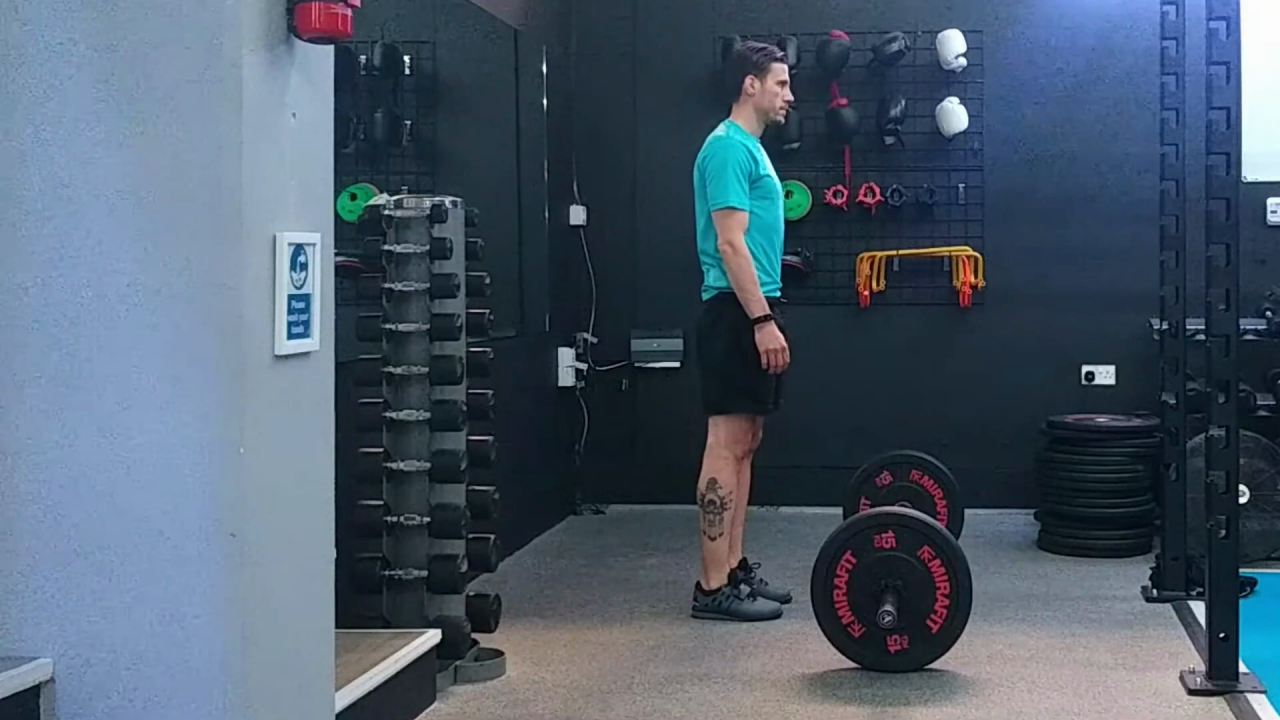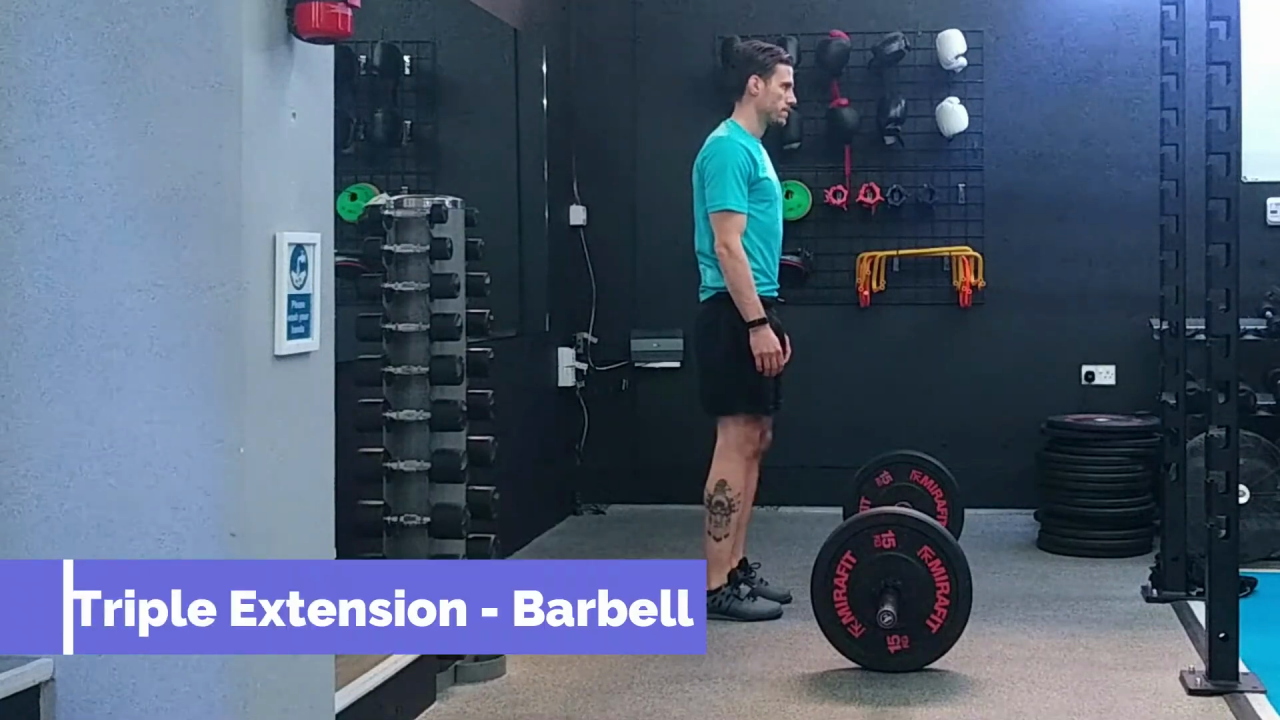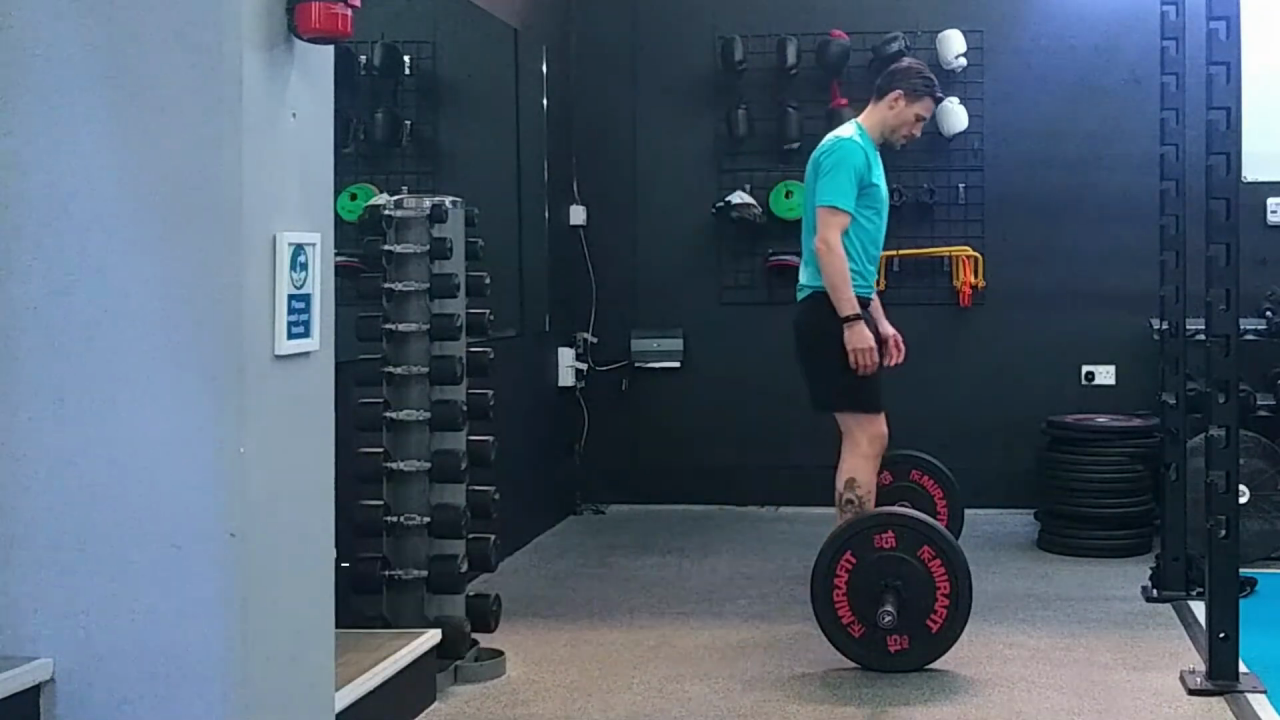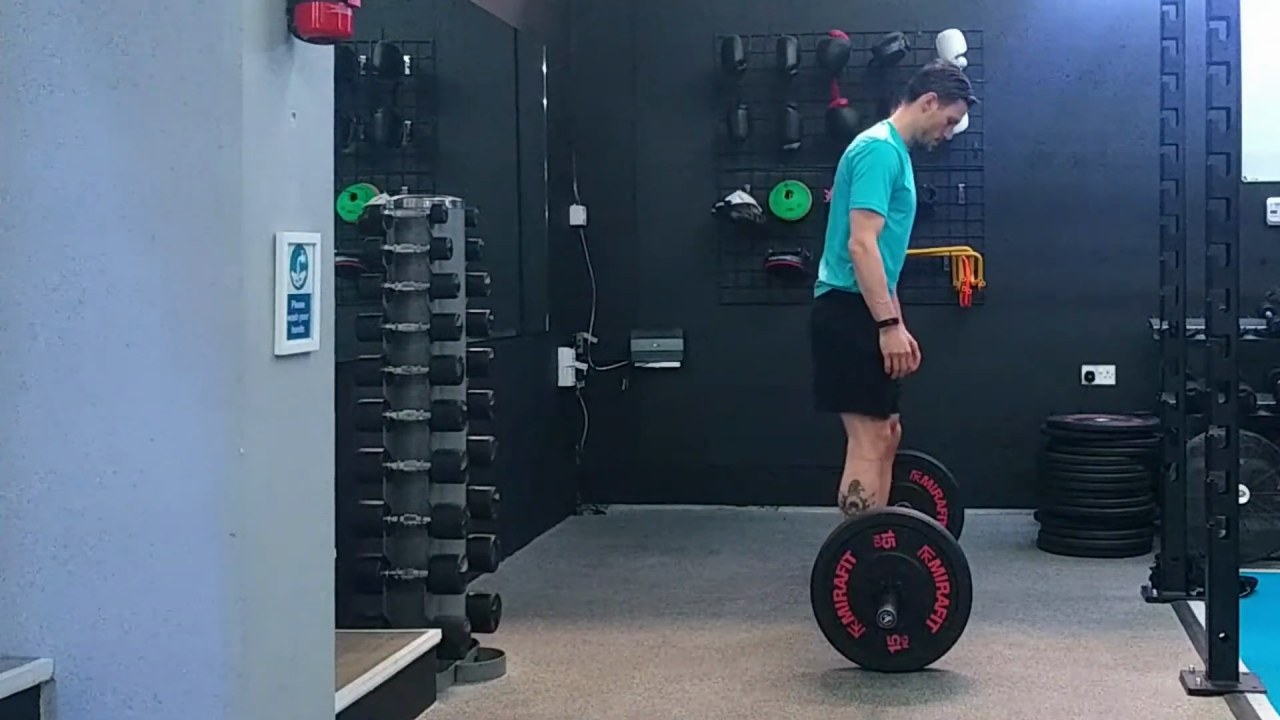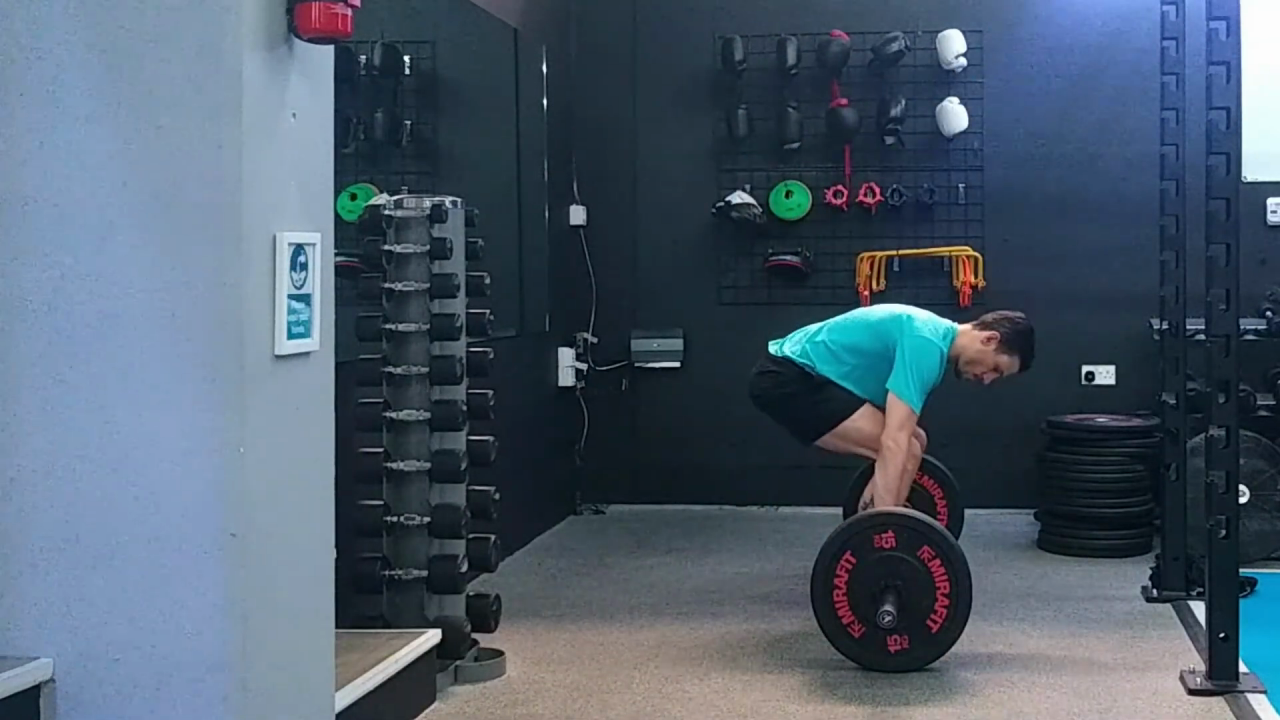
dt=1s
person 1, frame 1
left shoulder: (749, 147)
right shoulder: (730, 147)
right elbow: (731, 243)
left wrist: (765, 317)
right wrist: (763, 320)
left hip: (750, 313)
right hip: (737, 313)
left knee: (745, 444)
right knee: (727, 445)
left ankle: (734, 567)
right ankle: (713, 585)
person 1, frame 2
left shoulder: (752, 148)
right shoulder: (729, 148)
right elbow: (727, 247)
left wrist: (769, 320)
right wrist: (758, 323)
left hip: (754, 312)
right hip: (733, 315)
left knee: (753, 443)
right knee: (738, 445)
left ankle: (733, 566)
right ankle: (718, 586)
person 1, frame 3
left shoulder: (863, 151)
right shoulder: (846, 148)
right elbow: (827, 242)
left wrist: (879, 319)
right wrist: (853, 320)
left hip: (846, 311)
right hip: (832, 313)
left knee: (868, 437)
right knee: (867, 436)
person 1, frame 4
left shoulder: (891, 151)
right shoulder: (879, 149)
right elbow: (862, 245)
left wrist: (898, 325)
right wrist: (890, 325)
left hip: (854, 309)
right hip: (848, 310)
left knee: (885, 434)
right knee: (871, 440)
person 1, frame 5
left shoulder: (935, 340)
right shoulder: (927, 345)
left elbow: (900, 435)
right elbow: (893, 441)
left hip: (798, 375)
right hip: (785, 377)
left knee: (914, 443)
right knee: (906, 450)
